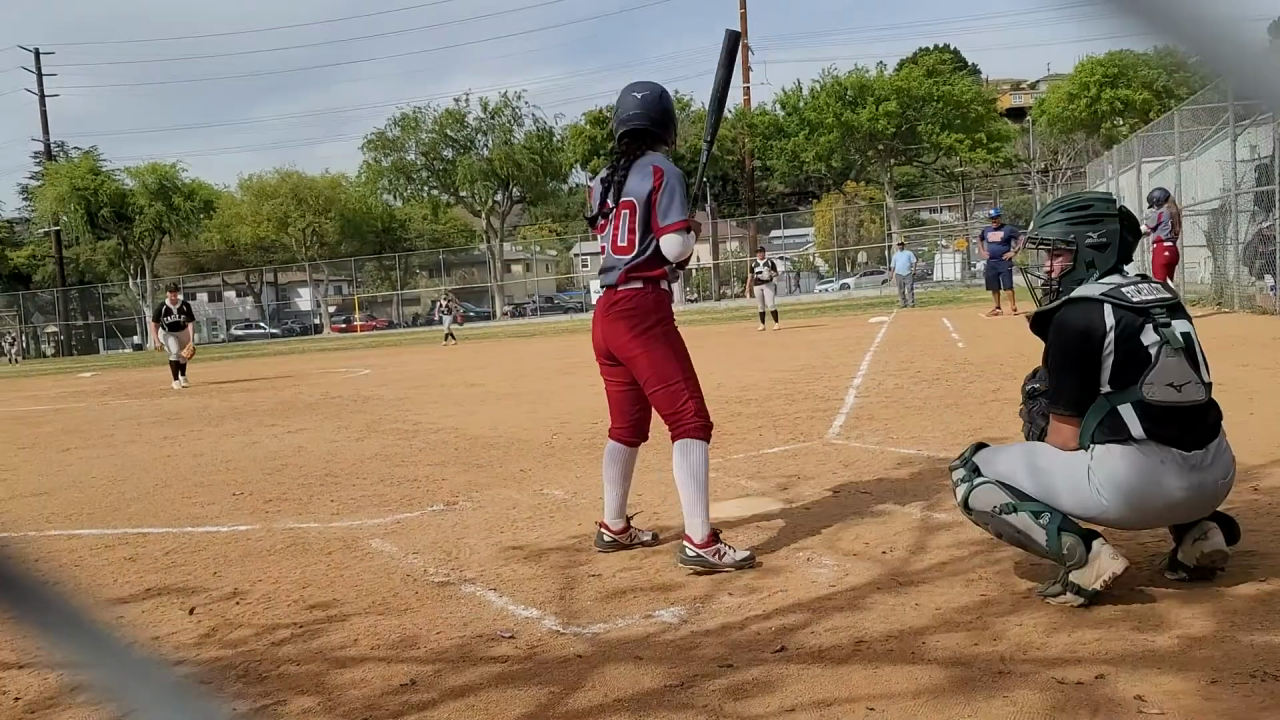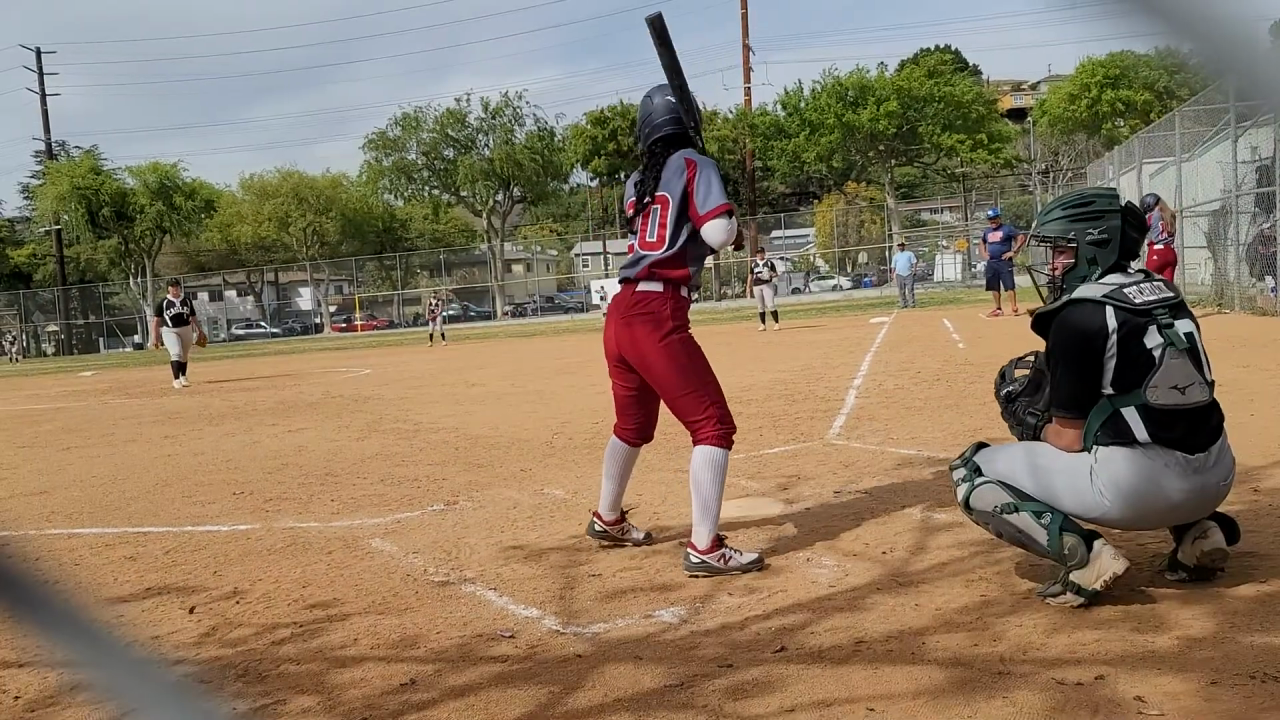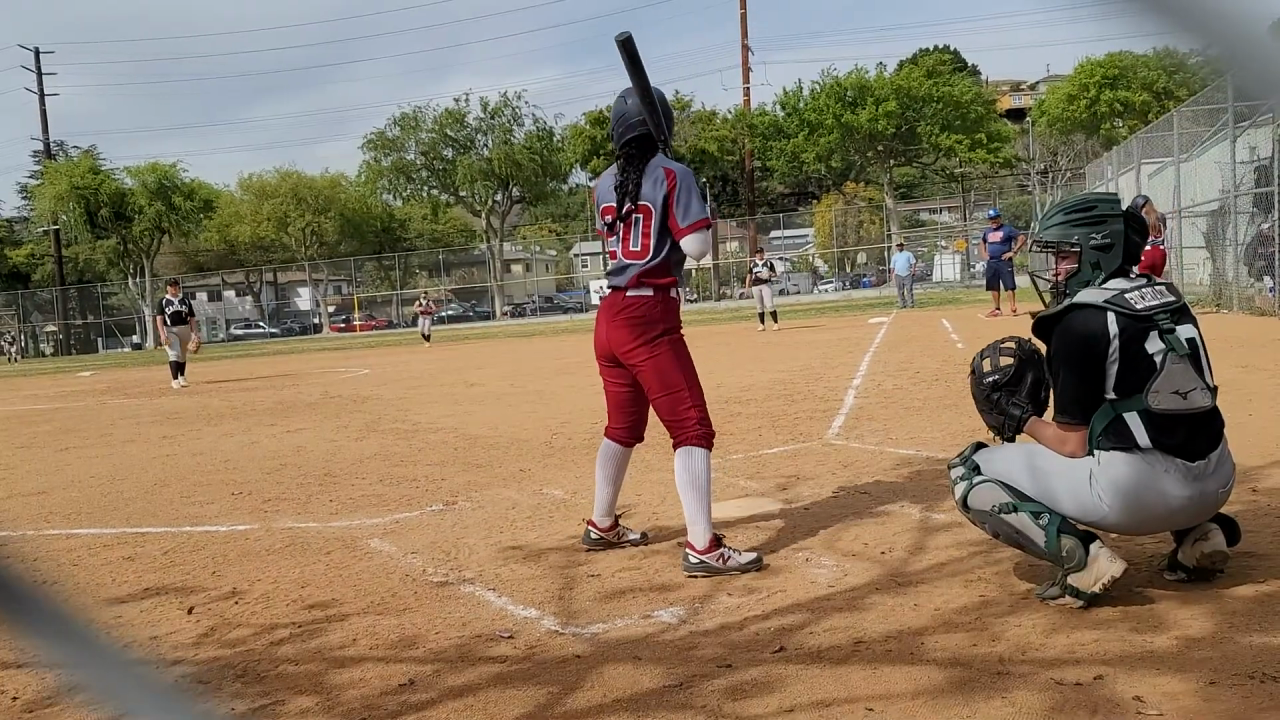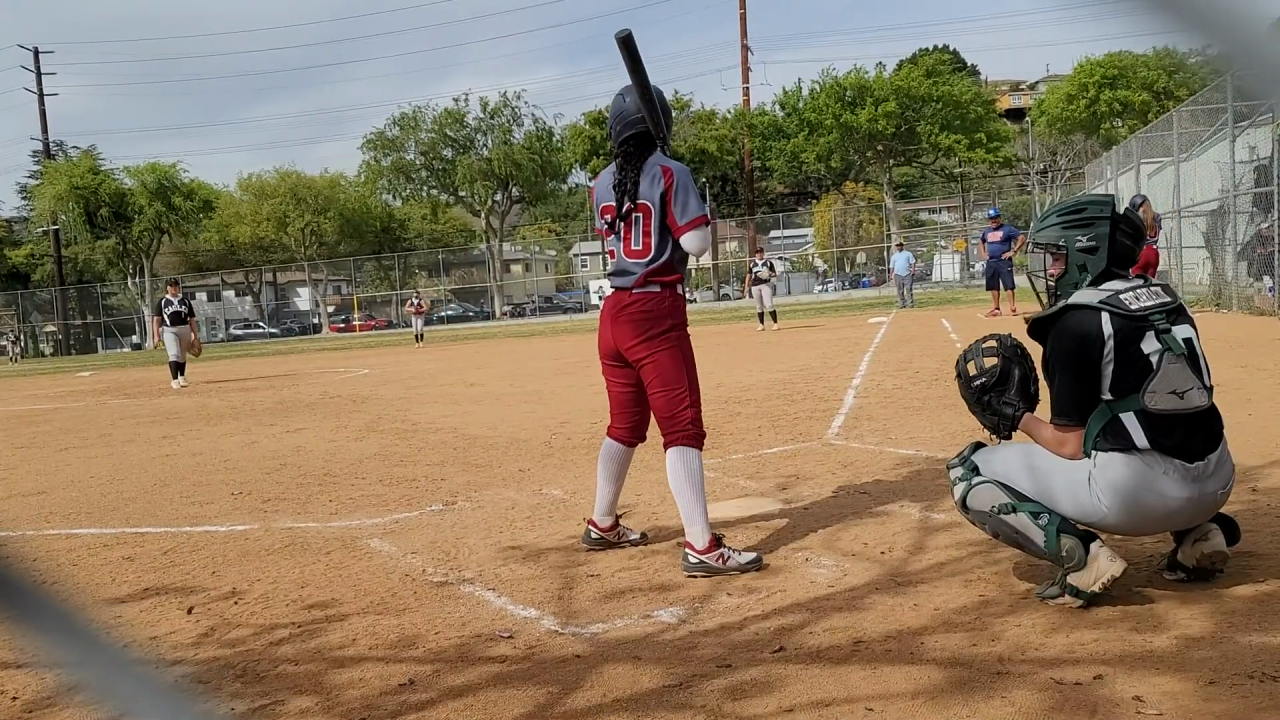
dt=0.5s
person 1, frame 1
left shoulder: (603, 180)
right shoulder: (662, 172)
right elbow: (675, 249)
right wrist: (692, 228)
left hip: (607, 313)
right hip: (644, 312)
left knee: (626, 425)
right knee: (691, 420)
left ankle: (614, 527)
right ankle: (700, 541)
person 1, frame 2
left shoulder: (638, 180)
right shoulder: (695, 166)
right elbow: (719, 235)
left wrist: (697, 226)
right wrist: (732, 222)
left hip: (621, 313)
right hip: (658, 317)
left knee: (632, 426)
right knee: (713, 425)
left ankle: (607, 518)
right ankle: (704, 548)
person 1, frame 3
left shoulder: (604, 183)
right shoulder: (673, 175)
right elbow: (696, 248)
right wrist: (701, 222)
left hip: (611, 316)
right hip: (651, 317)
left knee: (622, 427)
right knee: (691, 429)
left ankle: (602, 525)
right ankle: (702, 547)
person 1, frame 4
left shoulder: (602, 183)
right shoulder: (670, 173)
right elbow: (696, 244)
right wrist: (699, 217)
left hip: (615, 314)
right hip: (657, 314)
left knee: (625, 426)
right knee: (682, 429)
left ankle: (602, 525)
right ankle: (701, 547)
person 2, frame 1
left shoulder: (1075, 315)
right shoulder: (1161, 296)
left elbow: (1067, 438)
left wrist: (1040, 427)
left hip: (1136, 484)
left knee: (972, 471)
left ankle: (1082, 553)
right ankle: (1199, 529)
person 2, frame 2
left shoulder: (1078, 316)
right shoulder: (1165, 295)
left elbow: (1071, 439)
left wrist: (1034, 425)
left hip: (1137, 485)
left knee: (973, 471)
left ankle: (1081, 553)
right ankle: (1197, 528)
person 2, frame 3
left shoulder: (1080, 320)
right shoulder: (1168, 299)
left elbow: (1074, 444)
left wrist: (1023, 420)
left hip: (1138, 491)
left knee: (970, 471)
left ankle: (1079, 556)
right ankle: (1198, 531)
person 2, frame 4
left shoulder: (1075, 322)
right shoulder: (1166, 300)
left elbow: (1071, 445)
left wrist: (1016, 417)
left hip: (1136, 492)
left knee: (970, 471)
left ankle: (1080, 556)
right ankle: (1199, 531)
